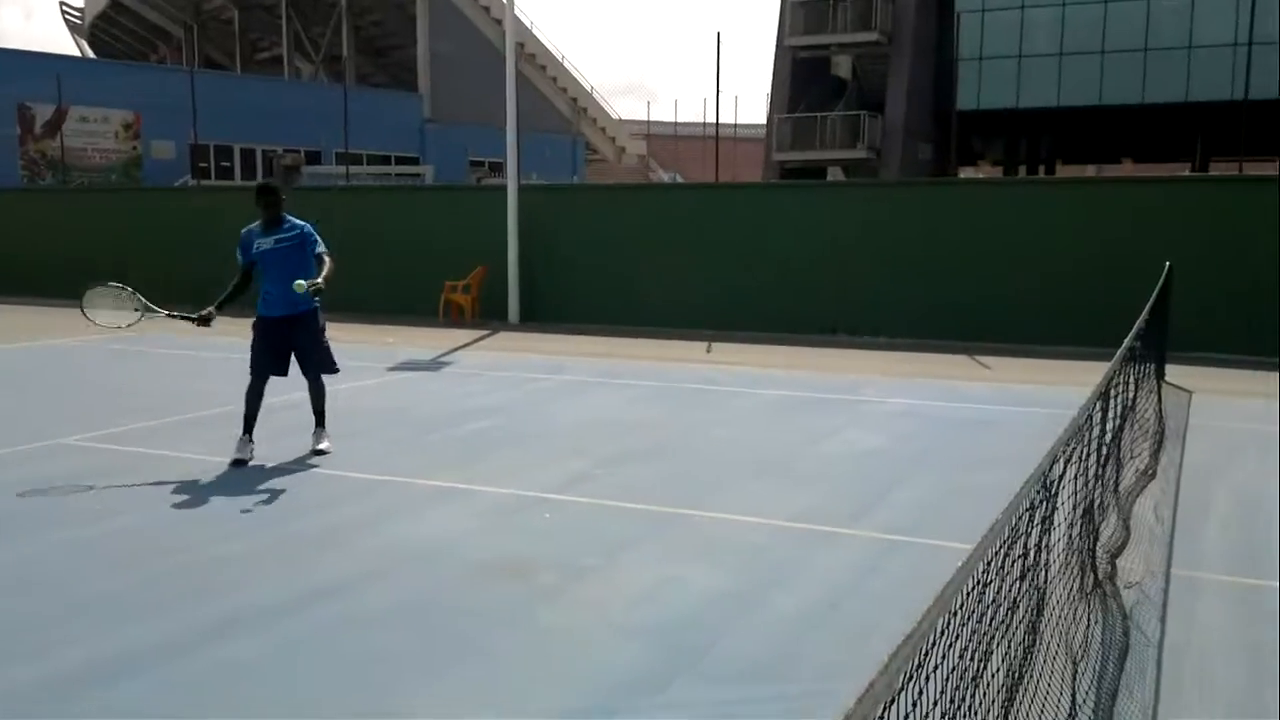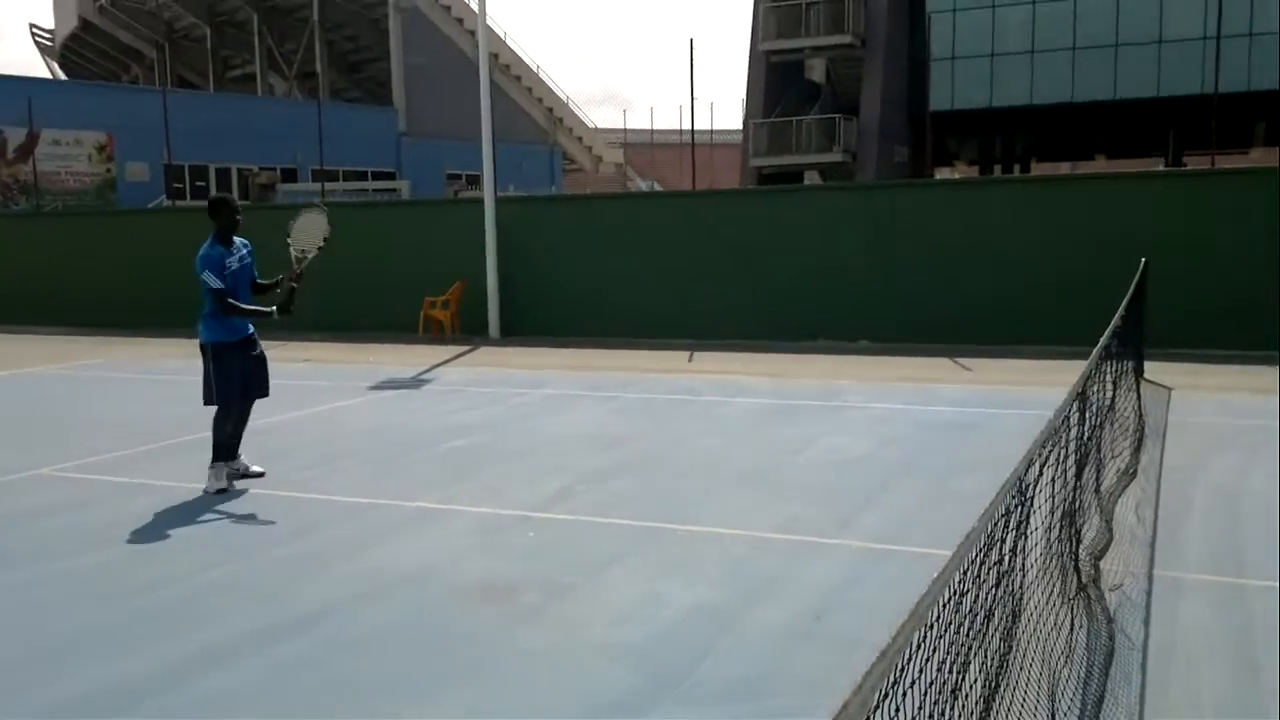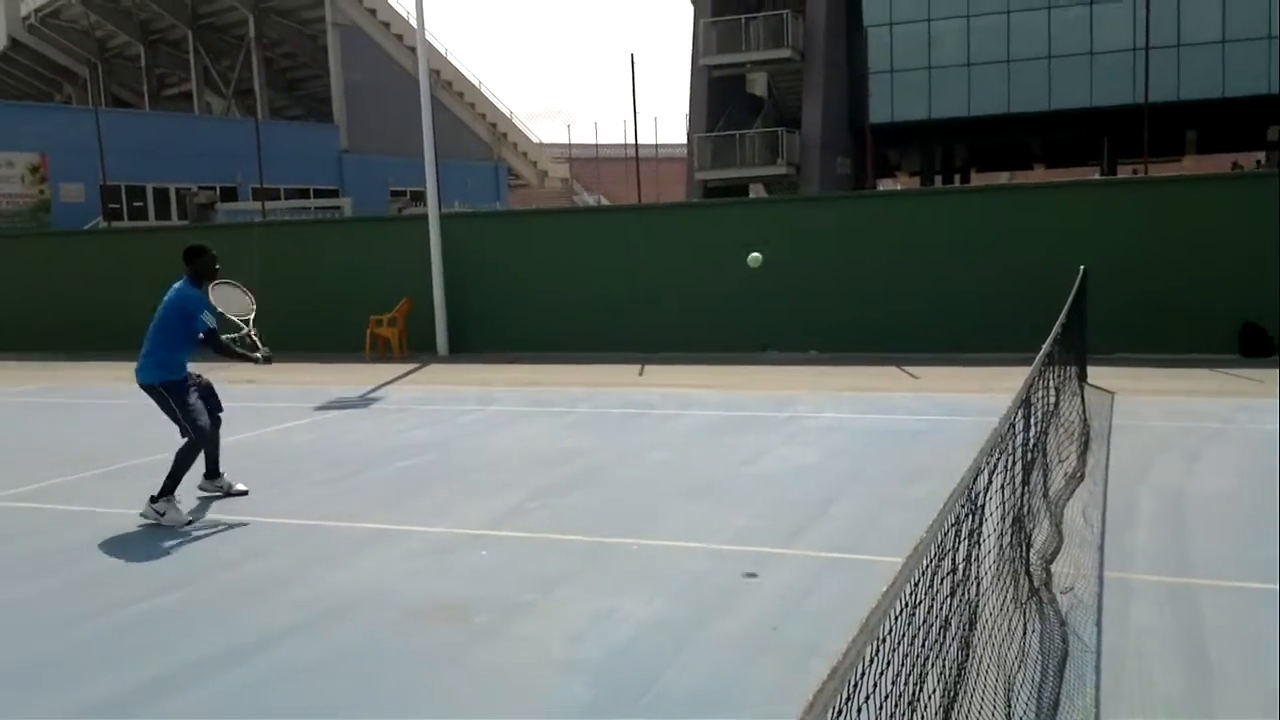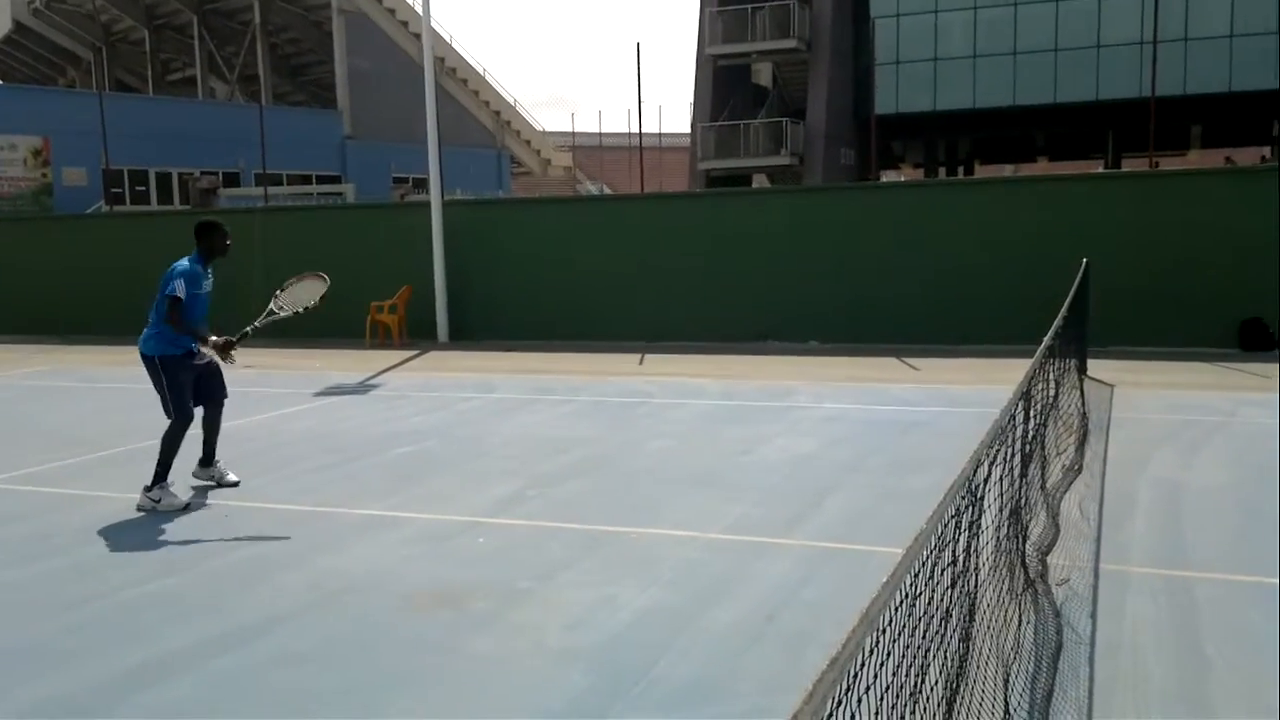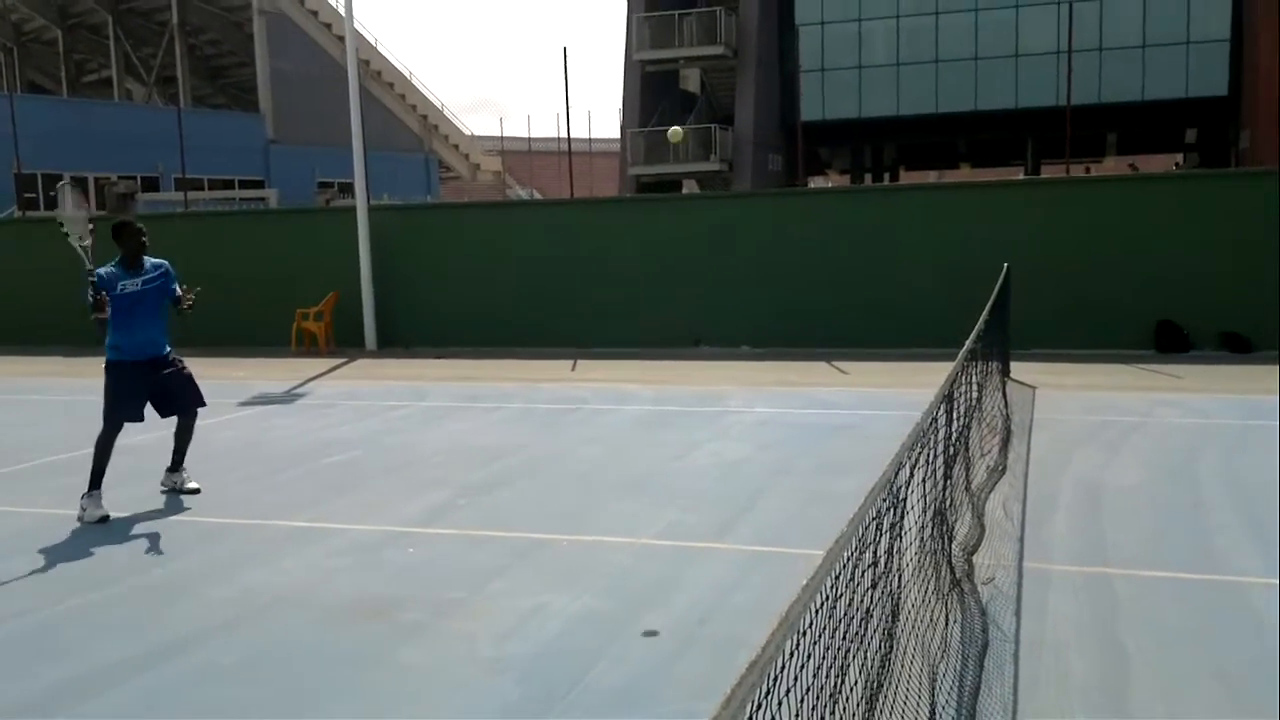
dt=0.7s
person 1, frame 1
left shoulder: (301, 230)
right shoulder: (249, 237)
left elbow: (326, 260)
right elbow: (244, 278)
left wrist: (320, 280)
right wrist: (216, 308)
left hip: (305, 313)
right hip: (269, 316)
left knee: (314, 373)
right knee: (259, 376)
left ankle: (320, 431)
right ankle: (246, 439)
person 1, frame 2
left shoulder: (244, 246)
right shoulder: (209, 257)
left elbow: (254, 287)
right elbow: (224, 305)
left wrist: (280, 281)
right wrist: (273, 312)
left hip: (245, 334)
right hip: (219, 340)
left knee: (248, 397)
right knee: (227, 403)
left ankle: (231, 458)
right ankle: (219, 465)
person 1, frame 3
left shoulder: (185, 290)
right shoulder: (194, 297)
right elbow: (216, 344)
left wrist: (227, 343)
right wrist: (256, 357)
left hip: (170, 372)
right hip: (159, 376)
left knee: (212, 418)
right knee: (200, 433)
left ankle: (212, 478)
right ankle: (160, 501)
person 1, frame 4
left shoulder: (204, 270)
right shoulder: (186, 271)
right elbow: (172, 315)
left wrist: (212, 344)
right wrist: (210, 340)
left hip: (186, 349)
right hip: (163, 352)
left knee: (215, 401)
right knee: (183, 416)
left ankle: (207, 465)
right ankle: (154, 489)
person 1, frame 5
left shoulder: (162, 269)
right shoulder: (105, 277)
left elbow: (179, 305)
right elbow: (99, 310)
left wrist: (186, 303)
right wrist: (101, 311)
left hip: (161, 356)
right hip: (122, 361)
left knee: (189, 410)
right knee: (113, 424)
left ankle: (175, 472)
right ankle: (92, 494)
